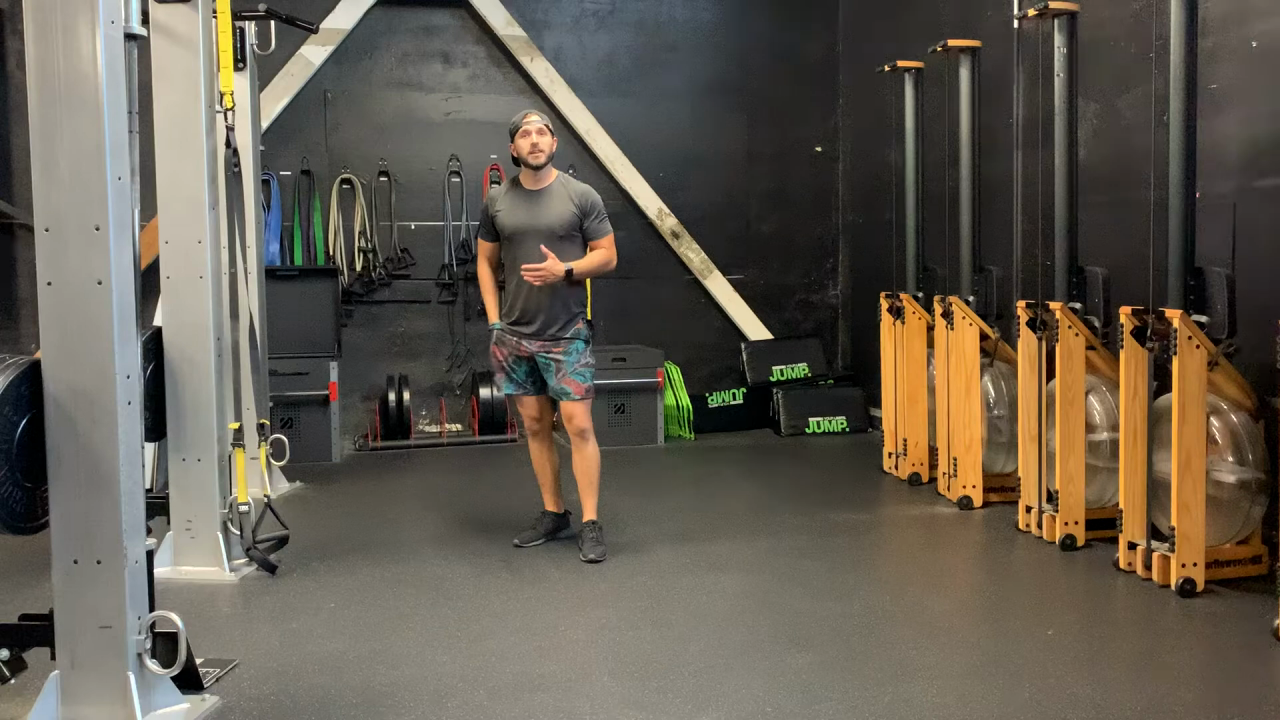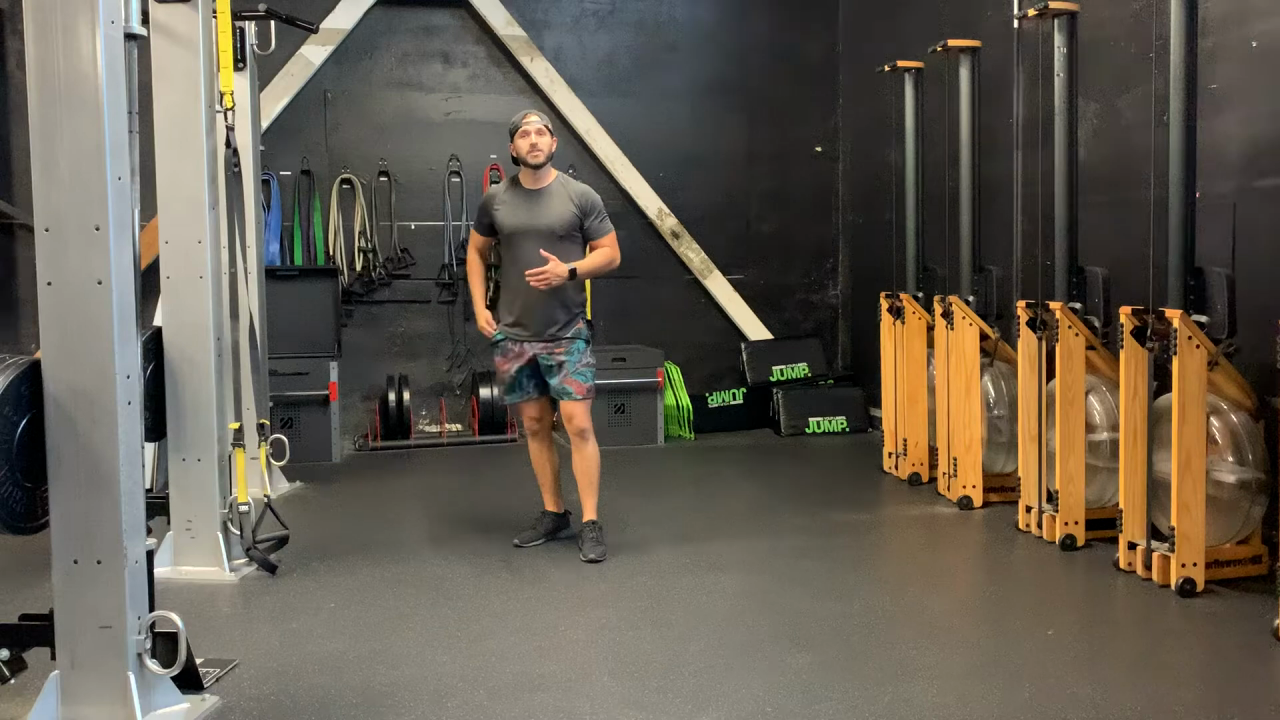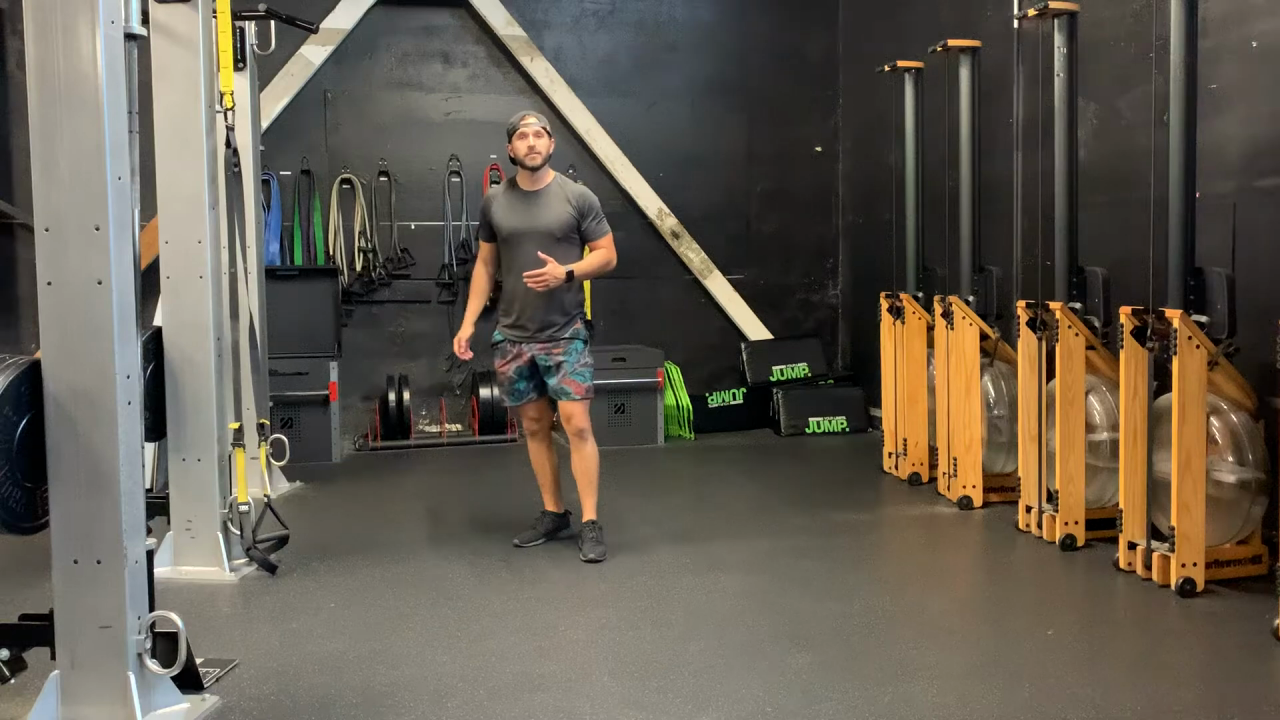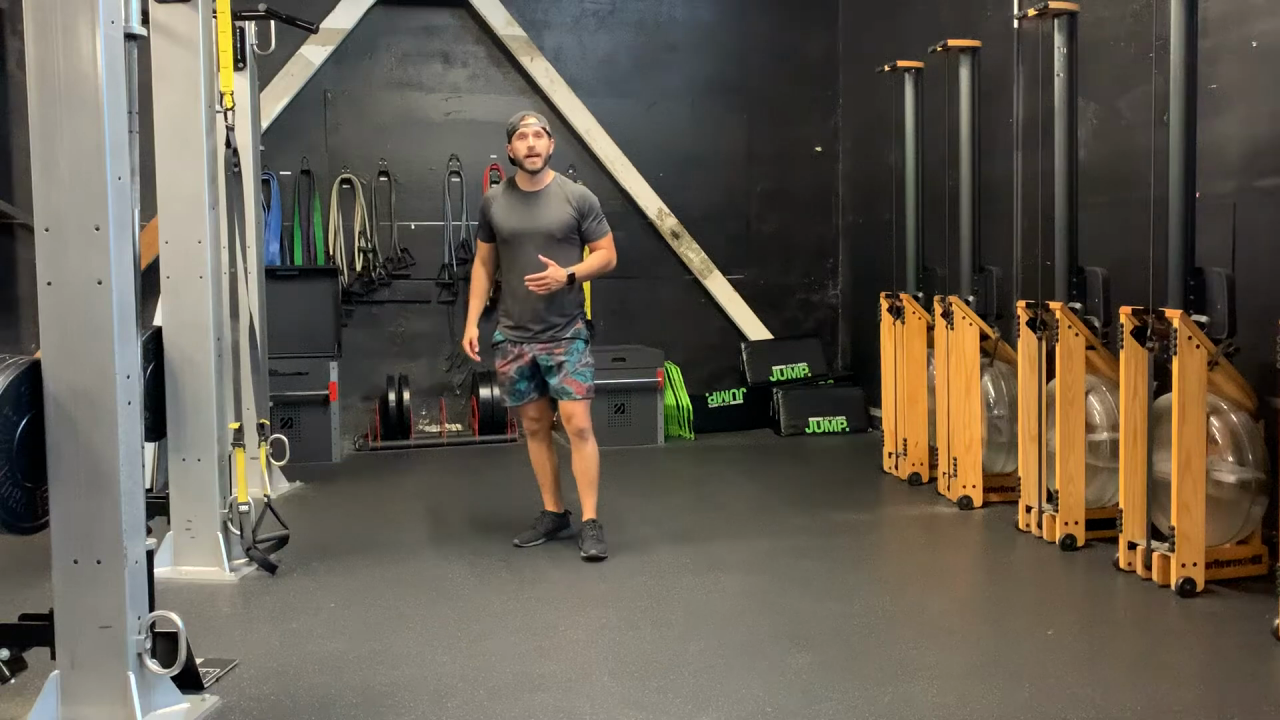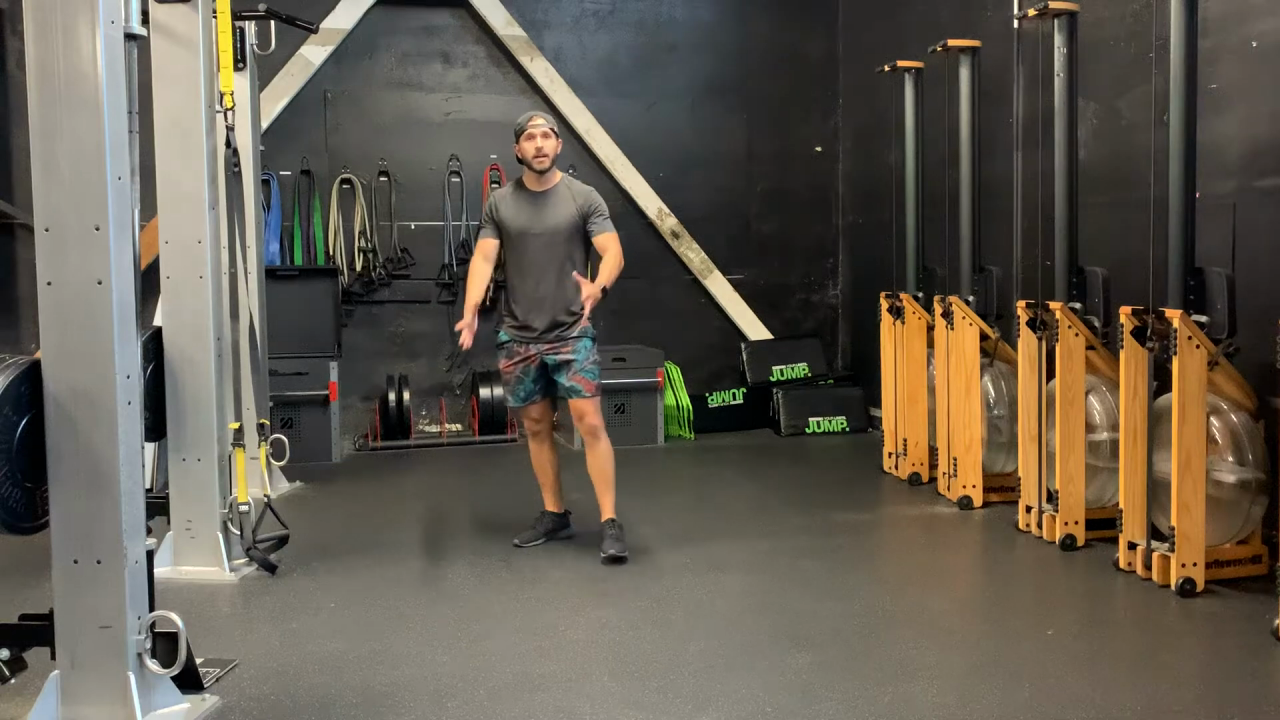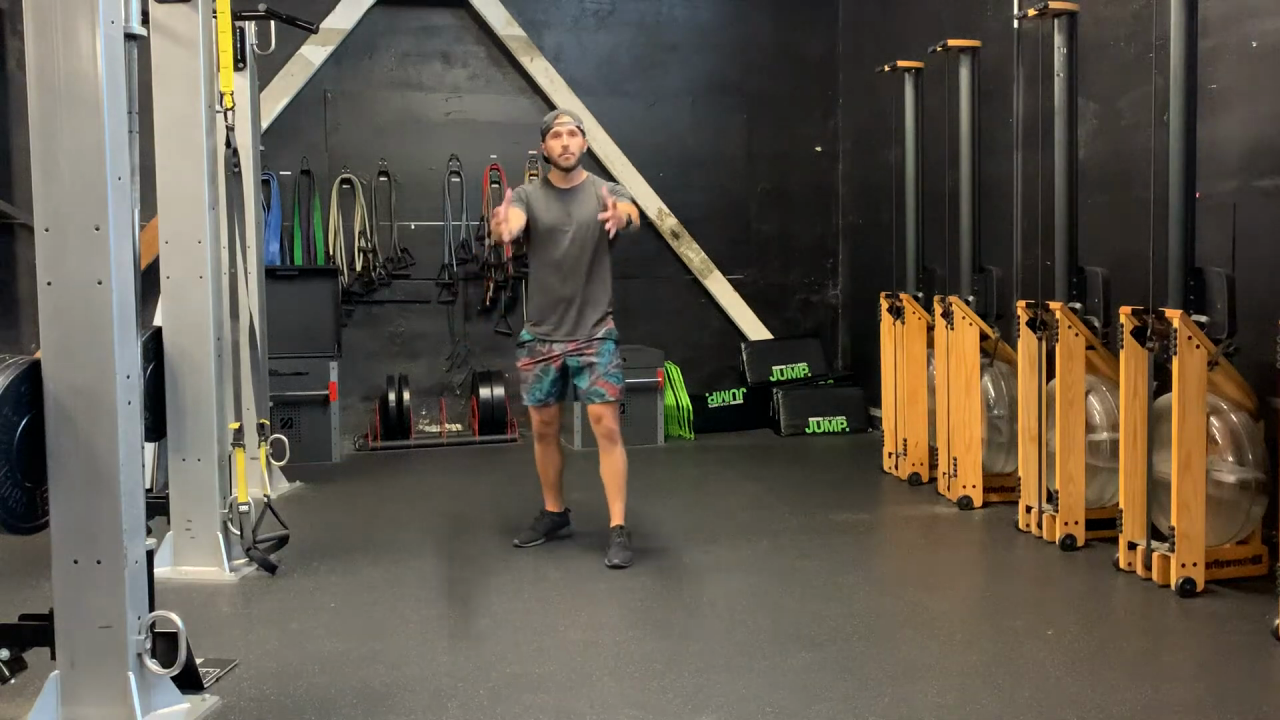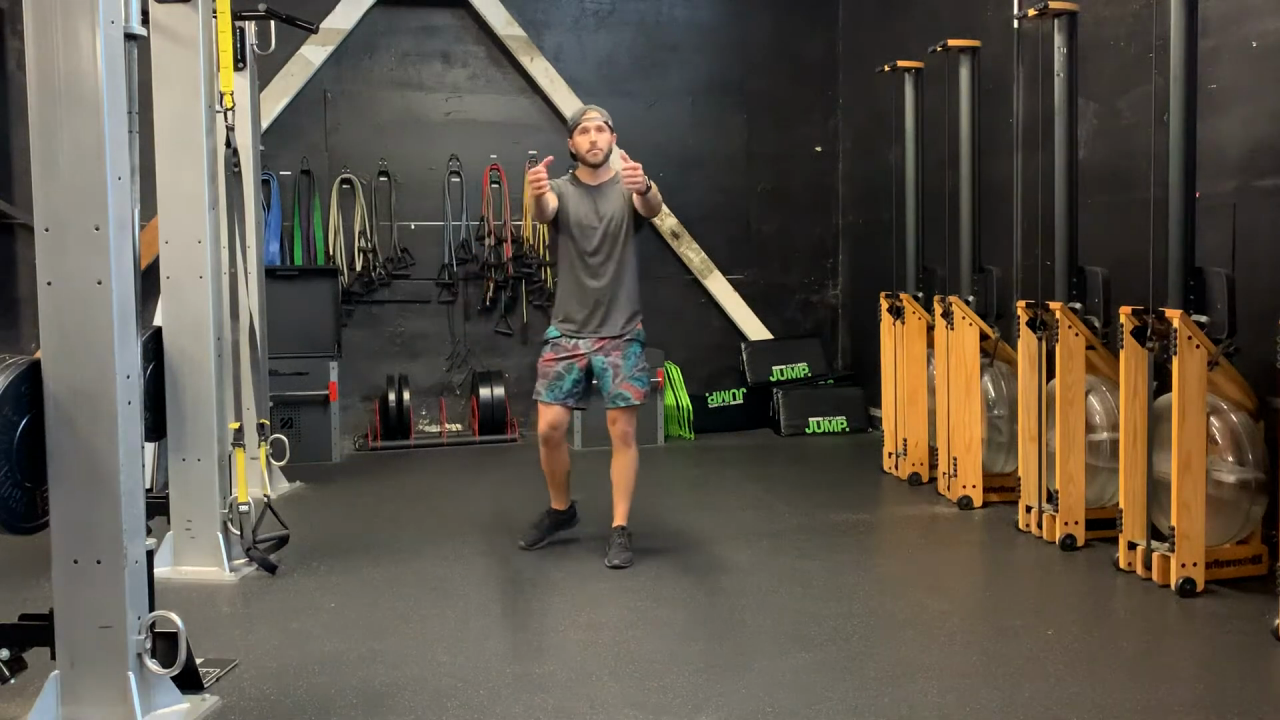
dt=0.3s
person 1, frame 1
left shoulder: (581, 196)
right shoulder: (496, 200)
left elbow: (607, 256)
right elbow: (486, 261)
left wrist: (565, 270)
right wrist: (494, 320)
left hip: (566, 333)
right hip: (516, 335)
left knee: (578, 424)
right knee: (535, 425)
left ankle: (590, 523)
right ankle: (553, 513)
person 1, frame 2
left shoulder: (580, 196)
right shoulder: (495, 199)
left elbow: (610, 254)
right elbow: (476, 252)
left wrist: (569, 271)
right wrist: (480, 308)
left hip: (566, 333)
right hip: (513, 335)
left knee: (578, 425)
right knee: (535, 426)
left ankle: (591, 523)
right ankle: (553, 514)
person 1, frame 3
left shoulder: (577, 197)
right shoulder: (494, 201)
left elbow: (607, 255)
right elbow: (485, 264)
left wrist: (567, 273)
right wrist: (467, 323)
left hip: (565, 334)
right hip: (513, 336)
left knee: (577, 424)
right knee: (534, 426)
left ankle: (590, 524)
right ankle: (553, 513)
person 1, frame 4
left shoulder: (578, 197)
right shoulder: (493, 202)
left elbow: (607, 255)
right elbow: (484, 264)
left wrist: (566, 275)
right wrist: (472, 320)
left hip: (565, 333)
right hip: (513, 336)
left knee: (578, 425)
right knee: (535, 426)
left ankle: (590, 524)
right ankle: (553, 514)
person 1, frame 5
left shoulder: (584, 198)
right shoulder: (499, 202)
left elbow: (612, 253)
right elbow: (483, 259)
left wrist: (598, 287)
right wrist: (471, 310)
left hip: (572, 333)
right hip: (519, 336)
left knee: (590, 423)
right knee: (536, 427)
left ankle: (610, 522)
right ankle: (554, 514)
person 1, frame 6
left shoulder: (606, 191)
right shoulder: (527, 196)
left elbow: (631, 214)
right elbow: (511, 224)
left wrist: (622, 215)
right wrist: (500, 225)
left hip: (594, 333)
right hip: (540, 335)
left knee: (606, 428)
right knee: (544, 429)
left ankle: (618, 529)
right ankle: (554, 514)
person 1, frame 7
left shoulder: (631, 190)
right shoulder: (560, 189)
left elbow: (654, 207)
right elbow: (542, 212)
left wrist: (644, 186)
right wrist: (536, 192)
left hip: (621, 333)
right hip: (566, 332)
left knee: (623, 432)
right knee: (550, 429)
left ankle: (620, 529)
right ankle: (559, 509)
